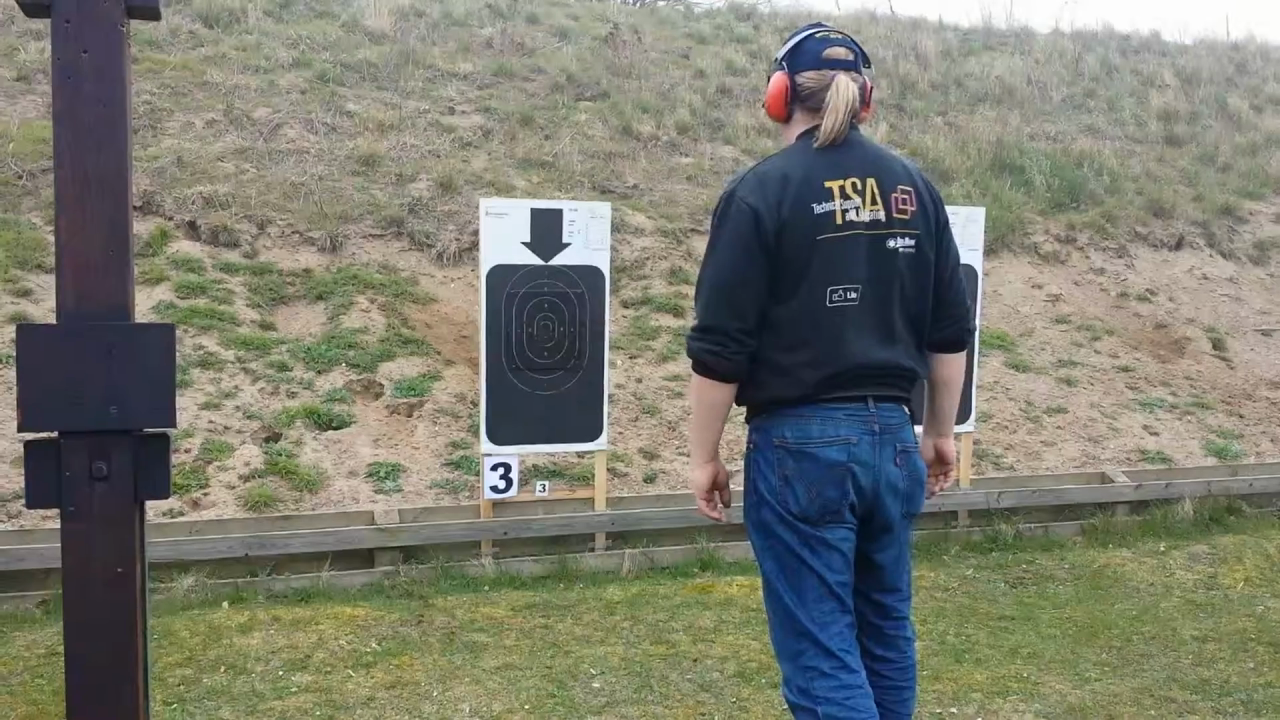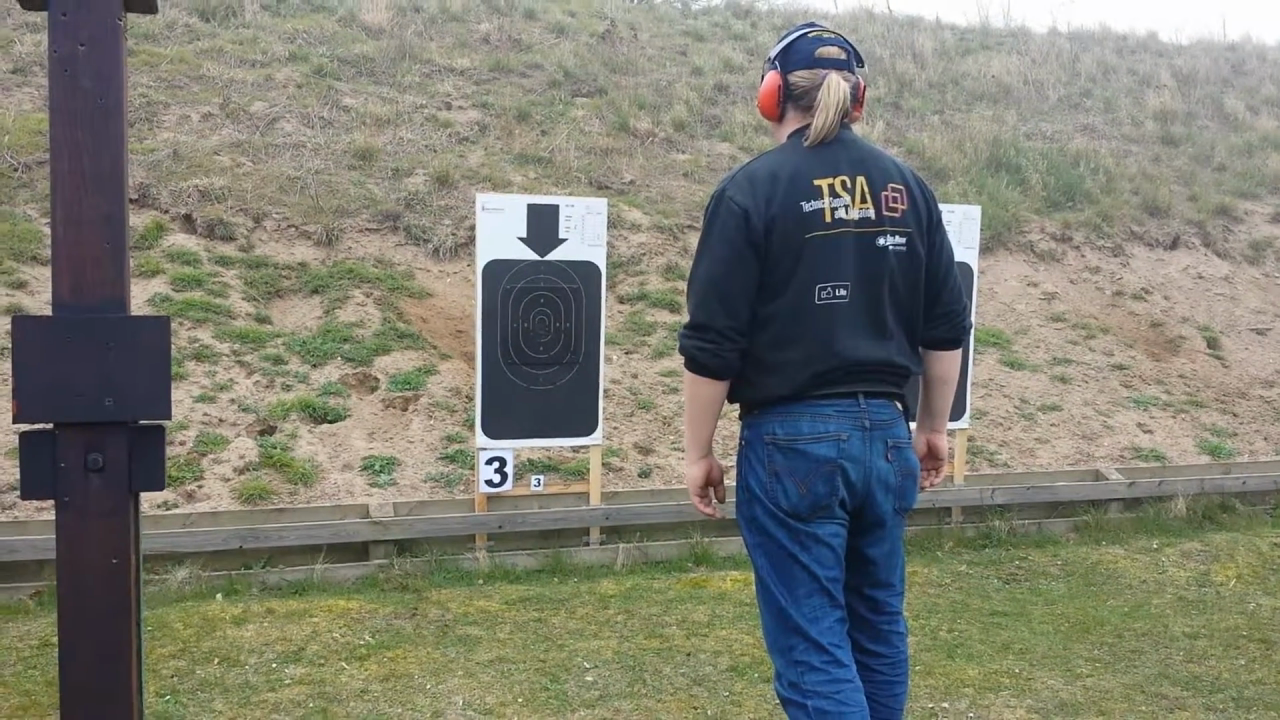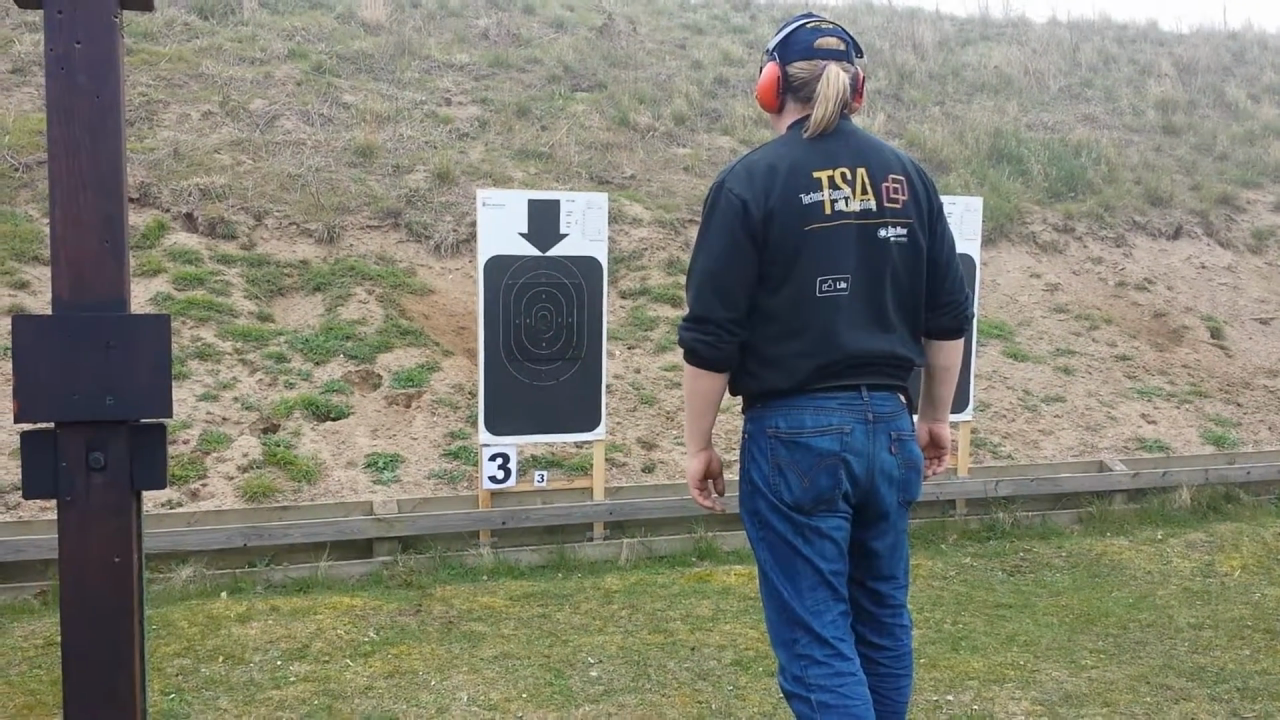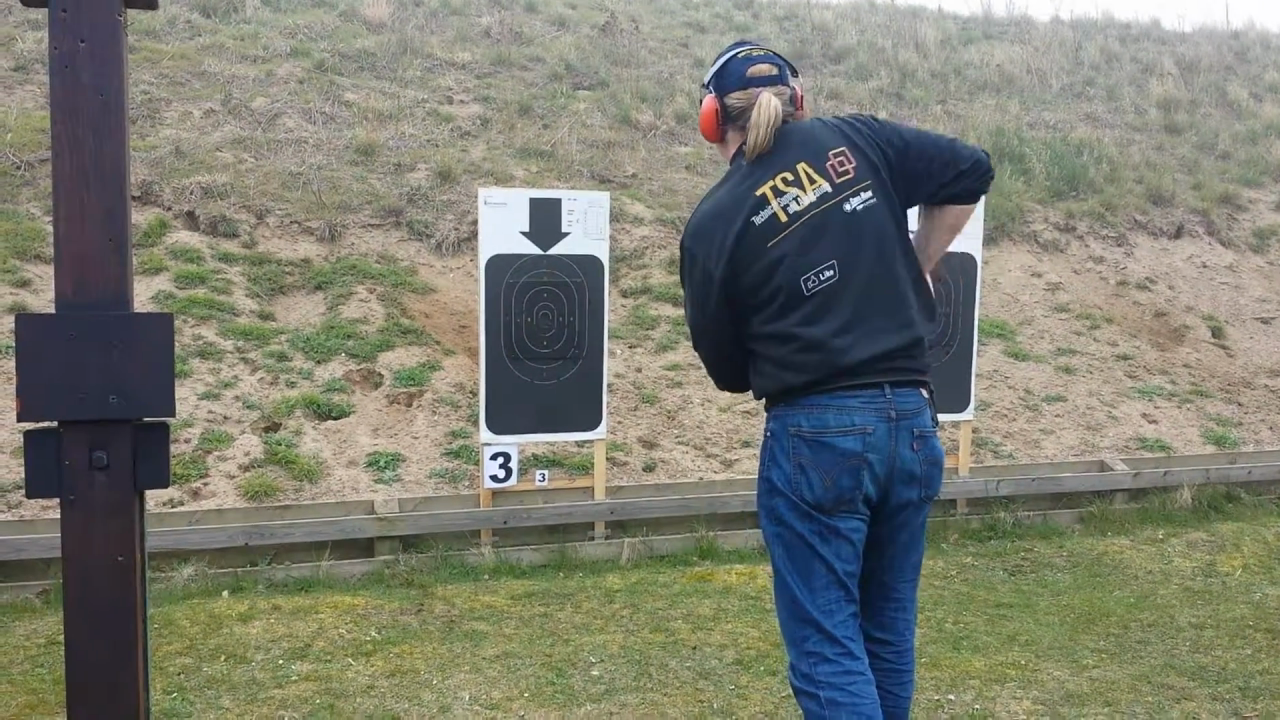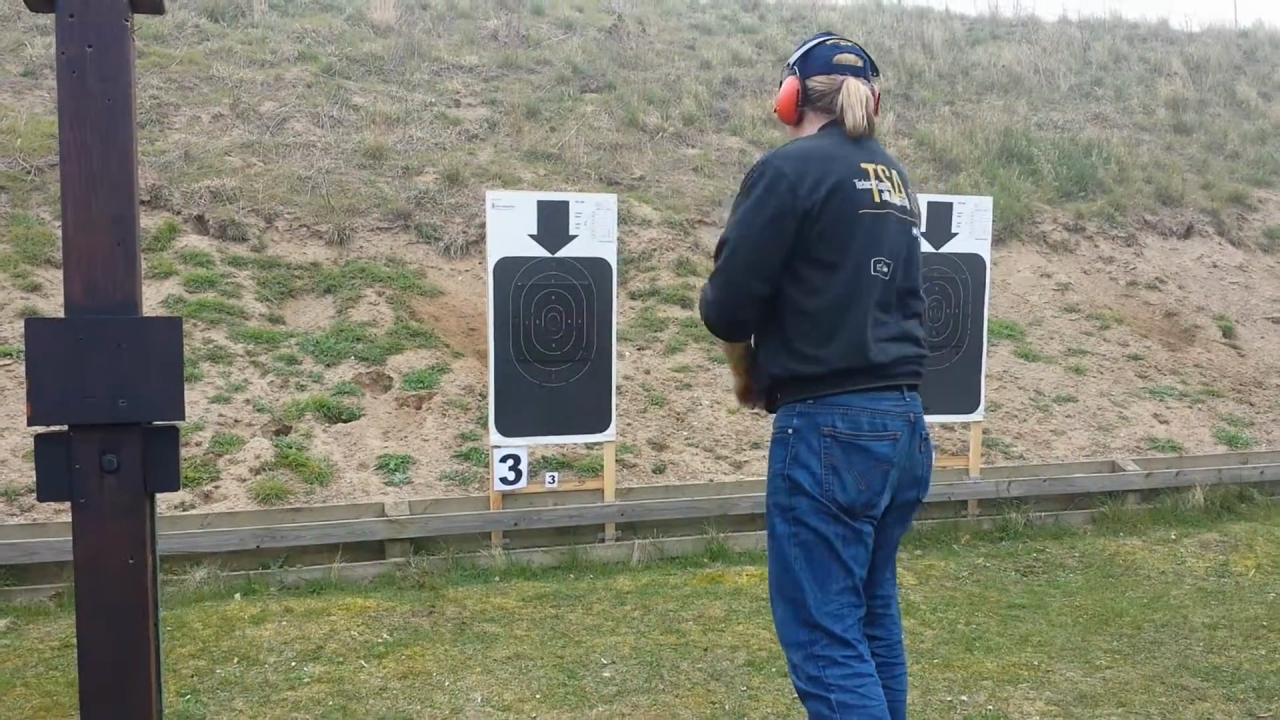
dt=1s
person 1, frame 1
left shoulder: (760, 191)
right shoulder: (914, 188)
left elbow: (720, 347)
right elbow: (950, 331)
left wrist: (704, 455)
right wrist: (940, 432)
left hip: (801, 445)
right hip: (891, 438)
left knee: (820, 649)
right knee: (886, 628)
person 1, frame 2
left shoulder: (752, 190)
right shoulder: (906, 186)
left elbow: (711, 343)
right elbow: (946, 327)
left wrist: (698, 452)
right wrist: (933, 427)
left hip: (791, 440)
right hip: (883, 434)
left knee: (810, 644)
right knee: (878, 623)
person 1, frame 3
left shoulder: (750, 181)
right shoulder: (906, 176)
left elbow: (711, 336)
right elbow: (948, 316)
left wrist: (698, 443)
right wrist: (935, 415)
left hip: (794, 434)
right hip: (886, 427)
left knee: (815, 640)
right knee: (883, 618)
person 1, frame 4
left shoulder: (712, 224)
right shoulder: (855, 141)
left elbow: (728, 369)
right elbow: (969, 172)
right wrist: (914, 268)
left hip: (815, 436)
right hip: (909, 423)
left knee: (824, 640)
right knee: (887, 625)
person 1, frame 5
left shoulder: (787, 169)
right shoulder: (897, 181)
left elbow: (727, 306)
left wrist: (747, 371)
left hip: (829, 429)
right hip: (904, 423)
left knee: (824, 634)
right knee: (872, 617)
